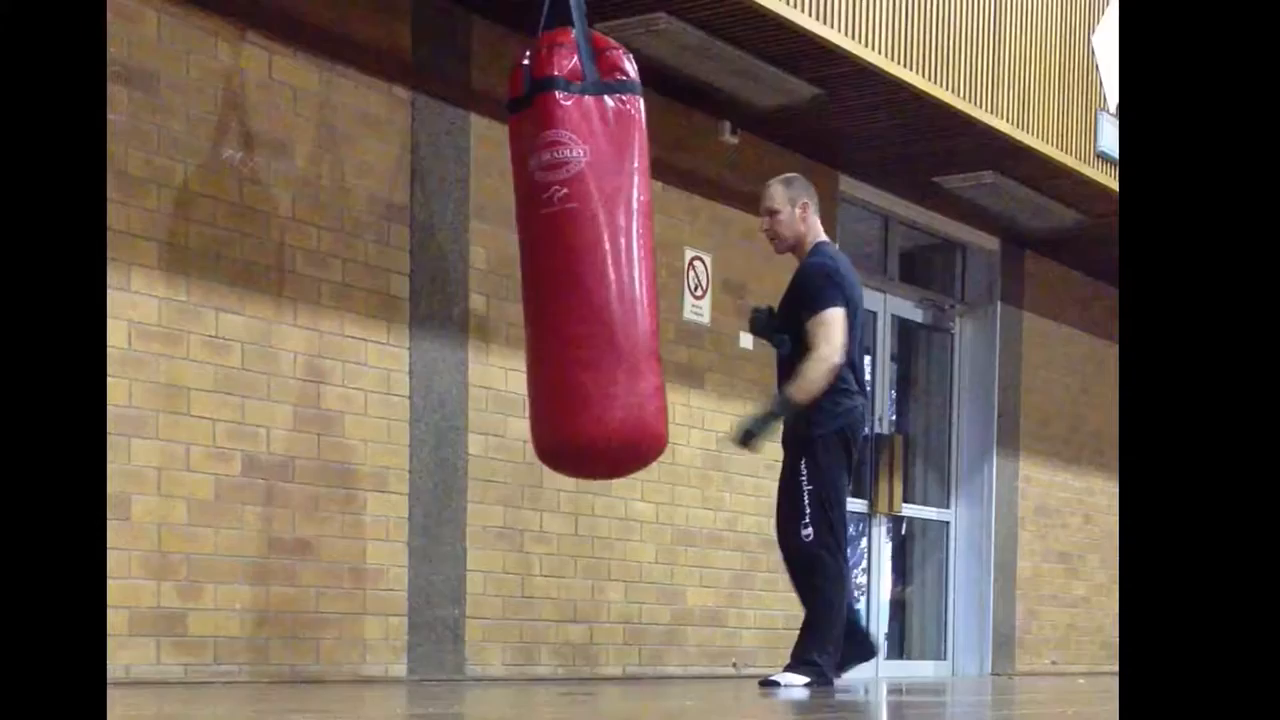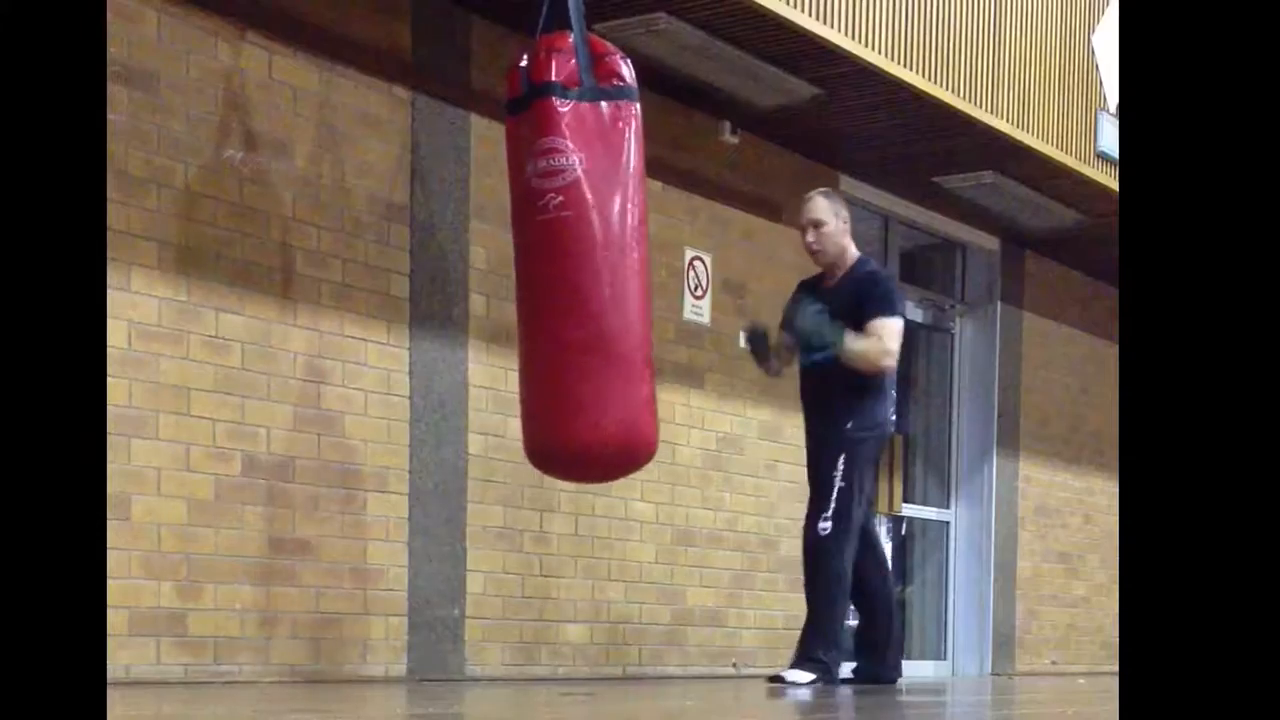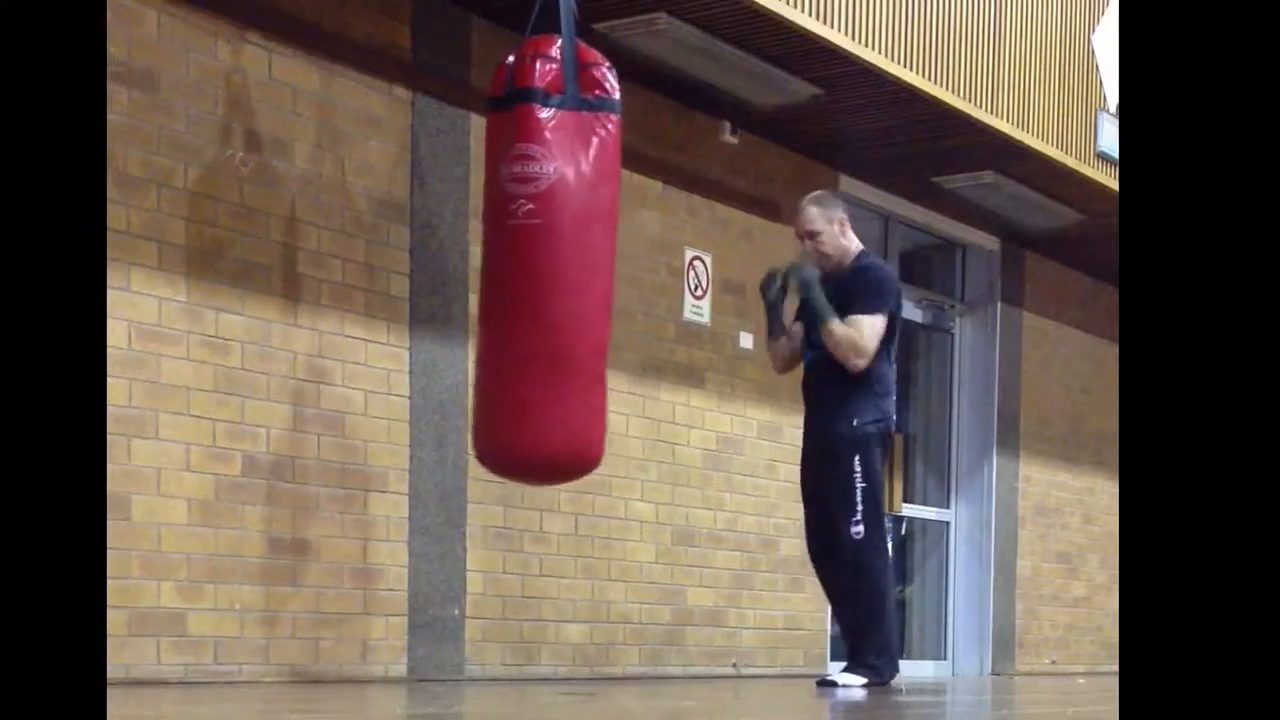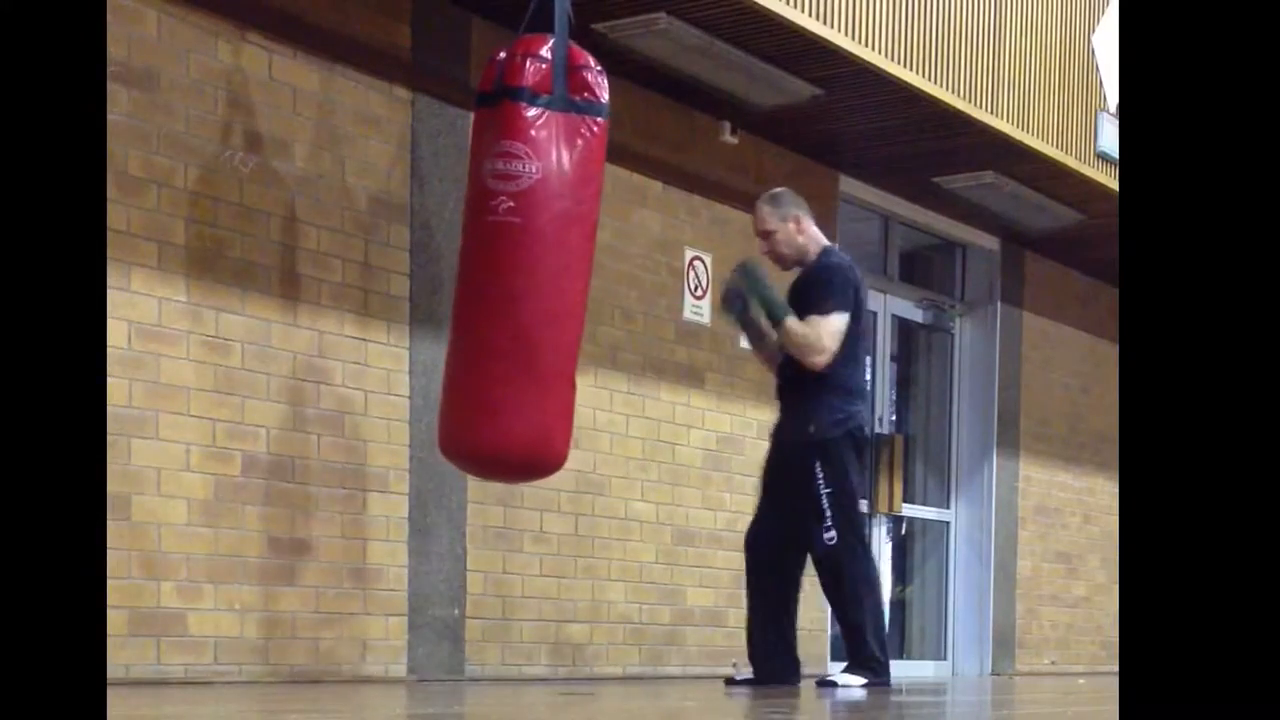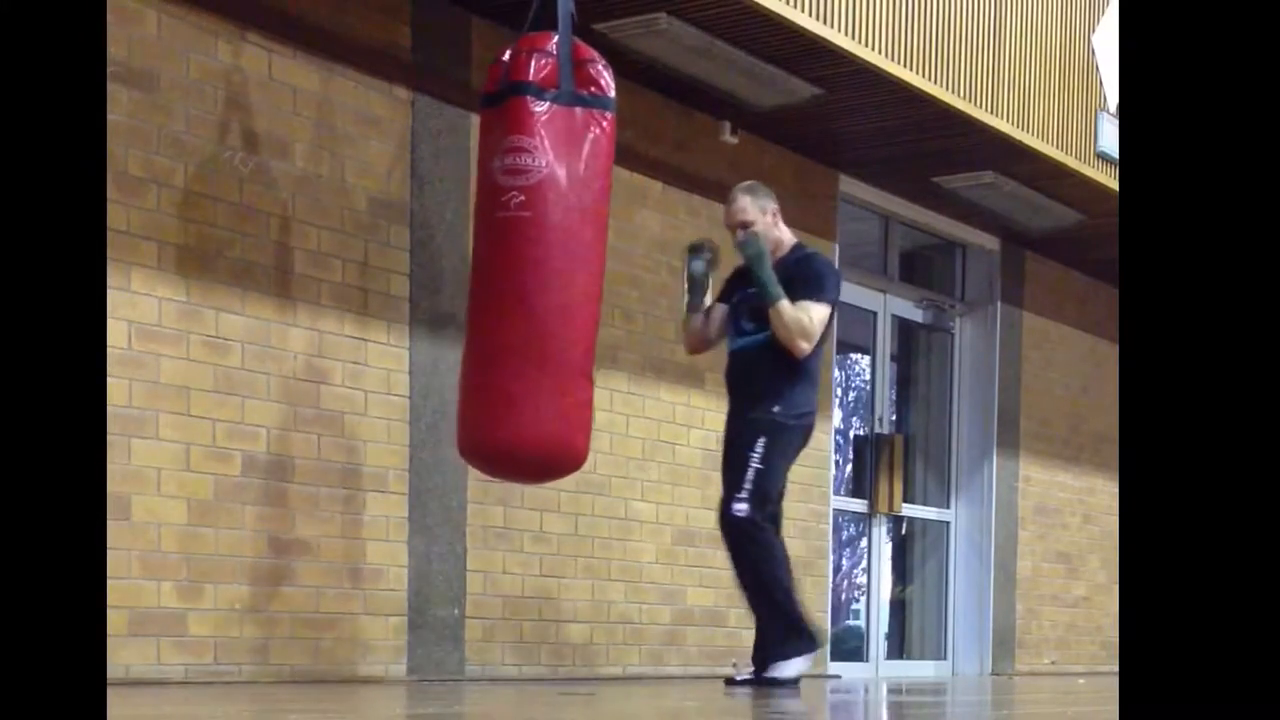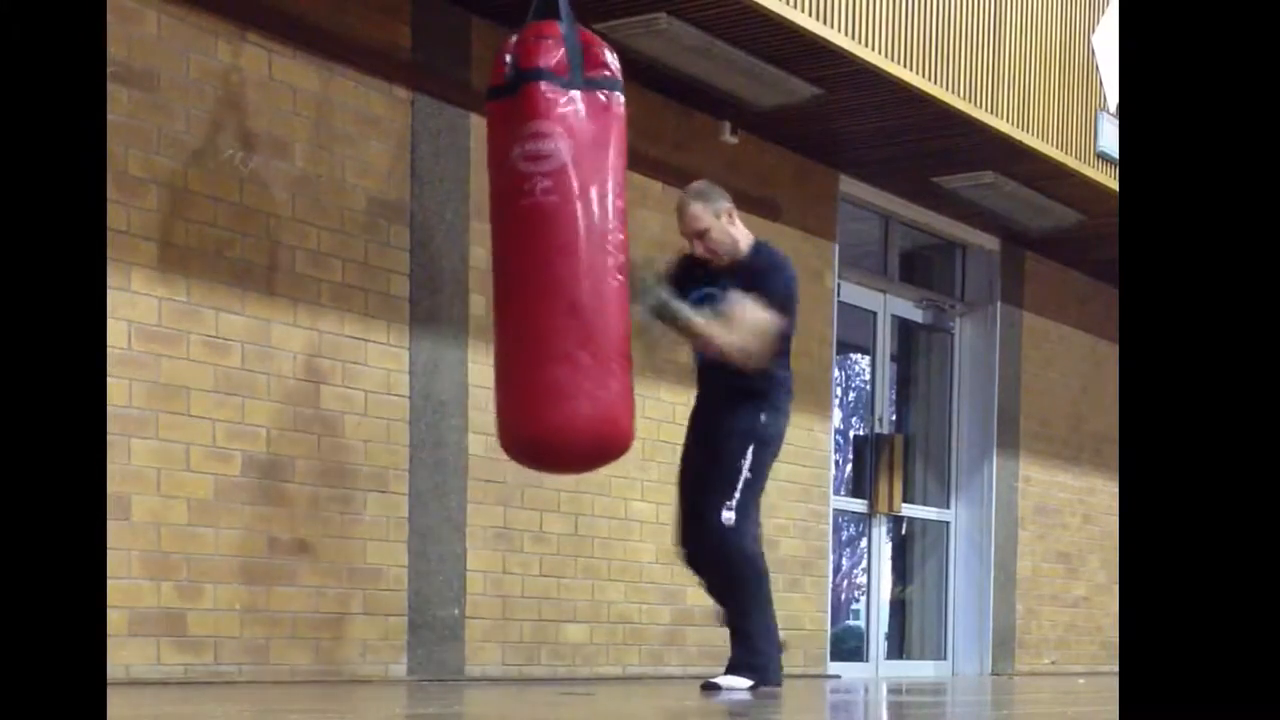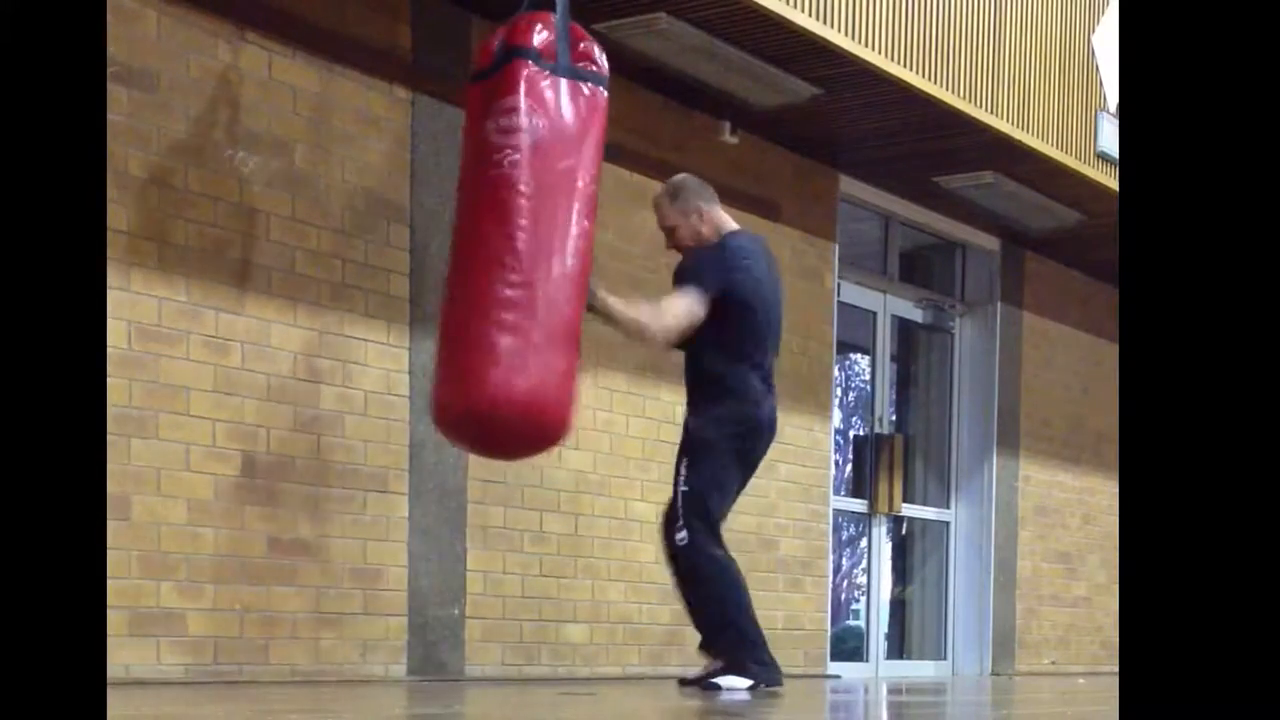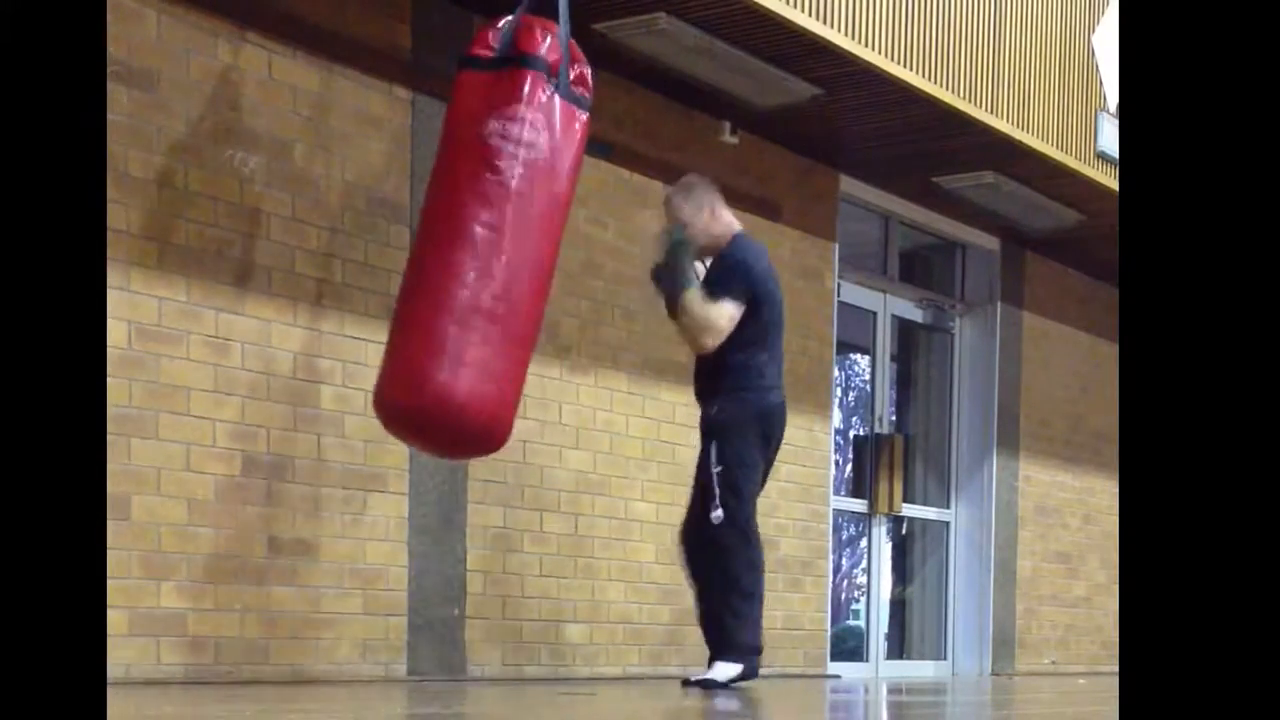
dt=0.4s
person 1, frame 1
left shoulder: (817, 270)
right shoulder: (829, 267)
left elbow: (827, 357)
left wrist: (769, 416)
right wrist: (773, 329)
left hip: (821, 424)
right hip: (822, 424)
left knee: (813, 541)
right knee: (808, 538)
left ankle: (813, 660)
right ankle: (846, 640)
person 1, frame 2
left shoulder: (876, 282)
right shoulder: (809, 291)
left elbow: (884, 355)
right elbow: (782, 361)
left wrist: (826, 335)
right wrist: (763, 349)
left hip: (856, 429)
right hip: (825, 431)
left knee: (826, 538)
right knee: (859, 542)
left ankle: (818, 658)
right ankle: (880, 660)
person 1, frame 3
left shoulder: (871, 277)
right shoulder: (821, 284)
left elbow: (857, 356)
right elbow: (783, 362)
left wrist: (813, 302)
right wrist: (774, 311)
left hip: (858, 427)
right hip: (822, 429)
left knee: (859, 541)
right knee: (827, 546)
left ankle: (873, 660)
right ankle: (872, 653)
person 1, frame 4
left shoulder: (832, 272)
right shoulder: (806, 280)
left elbow: (816, 355)
right elbow: (784, 359)
left wrist: (770, 302)
right wrist: (746, 314)
left hip: (828, 430)
right hip: (798, 429)
left knee: (838, 545)
right knee: (766, 543)
left ankle: (870, 663)
right ankle: (774, 661)
person 1, frame 5
left shoulder: (812, 268)
right shoulder: (740, 278)
left elbow: (802, 341)
right elbow: (696, 342)
left wrist: (765, 276)
right wrist: (697, 283)
left hip: (781, 414)
right hip: (745, 416)
left knee: (743, 519)
right knee: (757, 531)
left ankle: (794, 642)
right ankle: (776, 655)
person 1, frame 6
left shoulder: (770, 269)
right shoulder: (693, 266)
left elbow: (739, 347)
left wrist: (674, 309)
right wrist: (655, 307)
left hip: (753, 416)
right hip: (709, 416)
left knee: (726, 529)
right knee: (699, 539)
left ankle: (755, 662)
right ankle: (760, 648)
person 1, frame 7
left shoulder: (714, 261)
right shoulder: (752, 252)
left elbow: (657, 325)
left wrist: (590, 295)
right wrist: (681, 327)
left hip: (723, 420)
right hip: (751, 416)
left knee: (693, 541)
right knee: (688, 535)
left ankle: (754, 663)
right ankle: (726, 651)
person 1, frame 8
left shoulder: (734, 261)
right shoulder: (737, 259)
left elbow: (709, 337)
right elbow: (706, 337)
left wrist: (685, 269)
right wrist: (674, 297)
left hip: (737, 412)
right hip: (751, 411)
left knee: (726, 527)
right knee: (702, 531)
left ankle: (738, 651)
right ankle: (731, 652)
